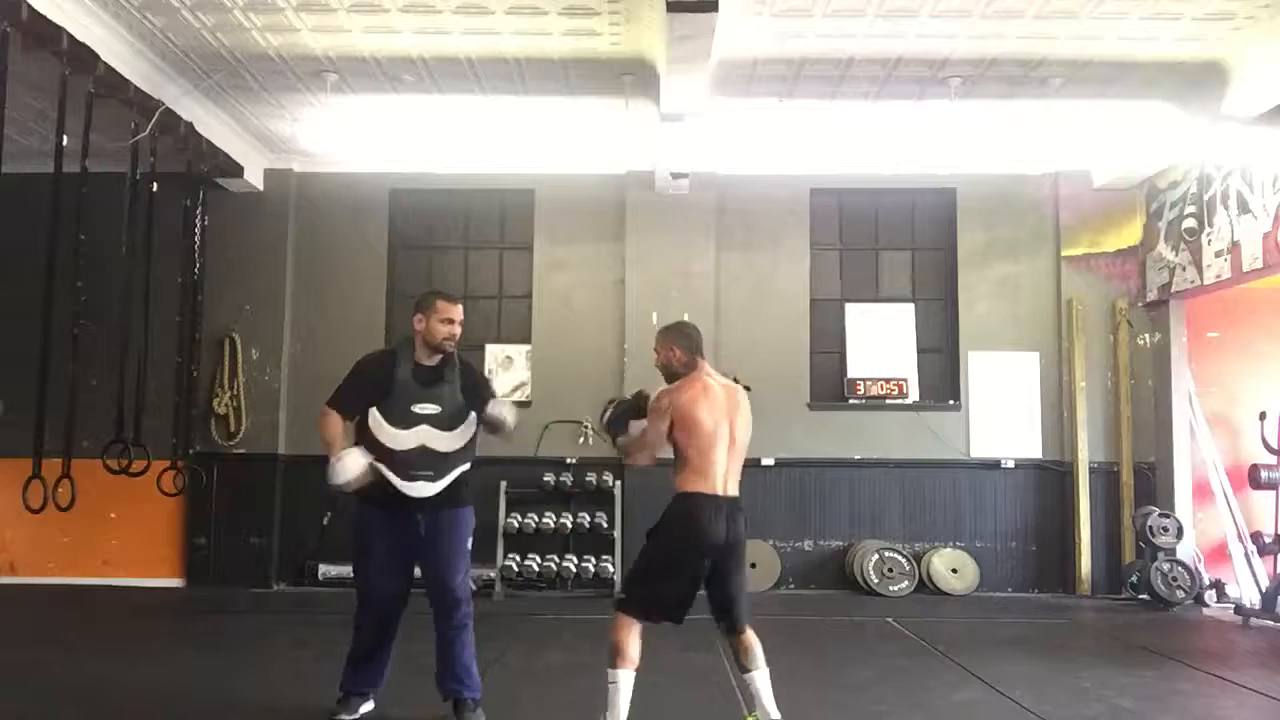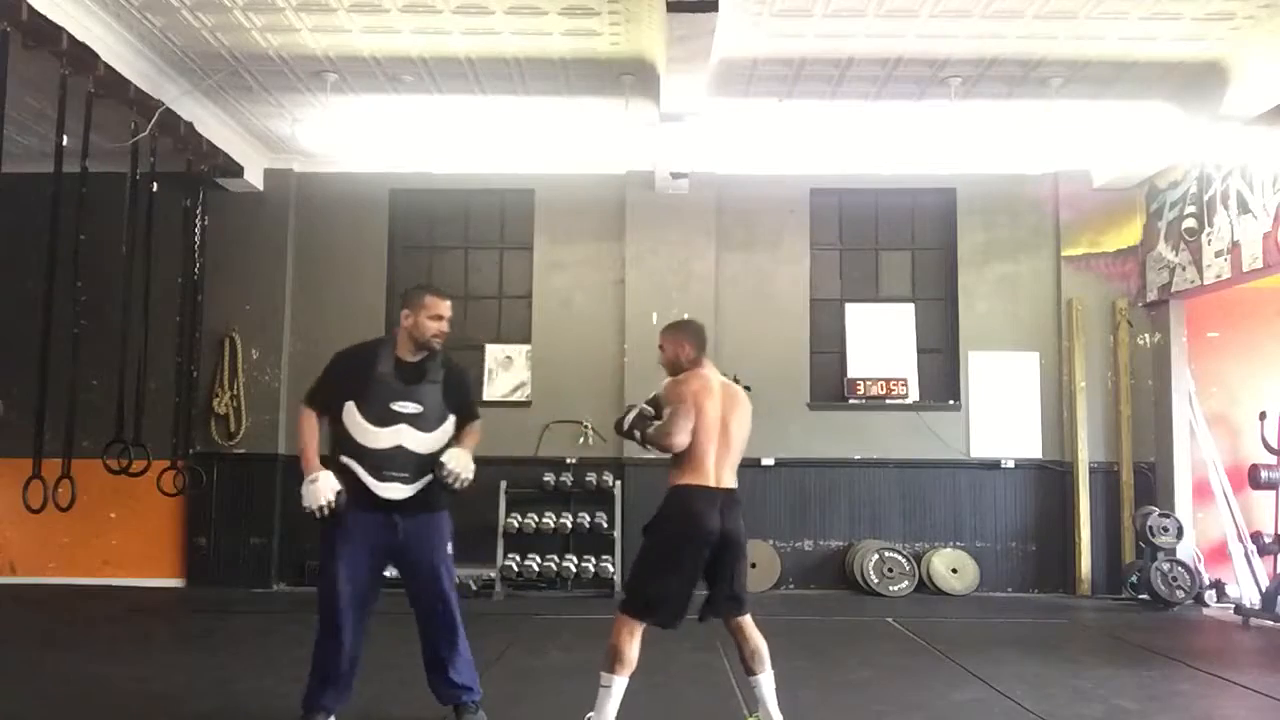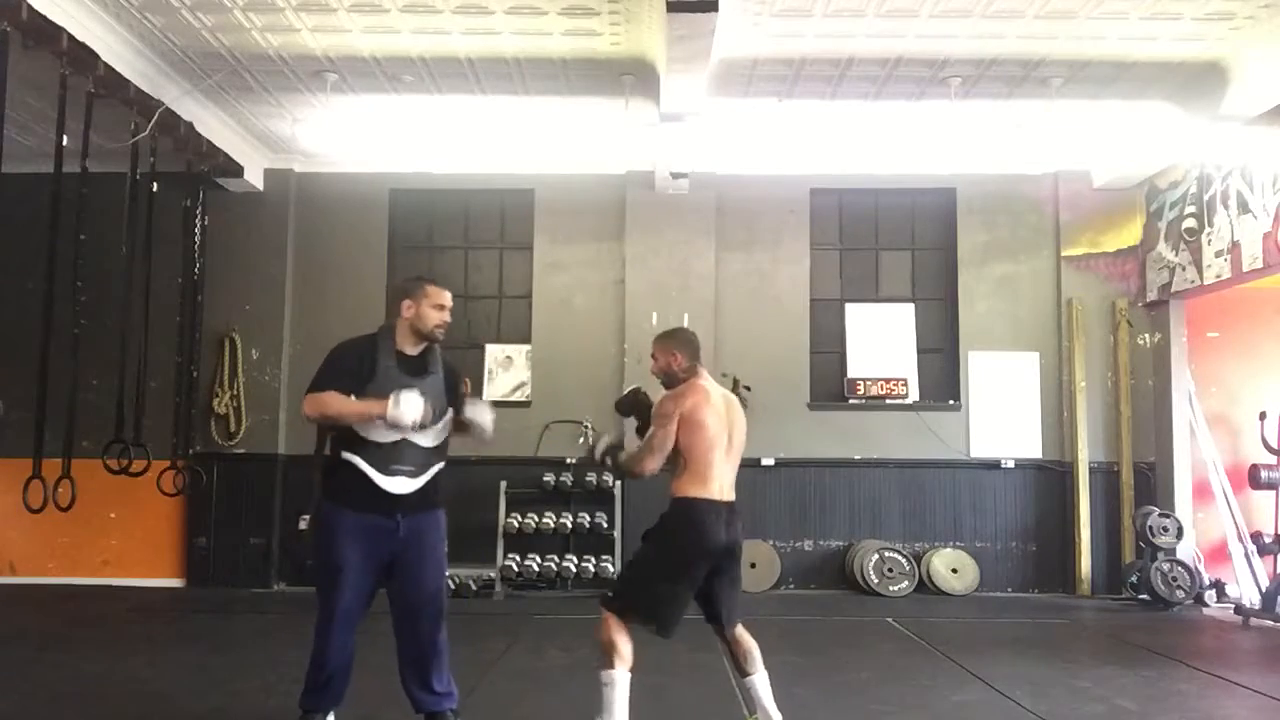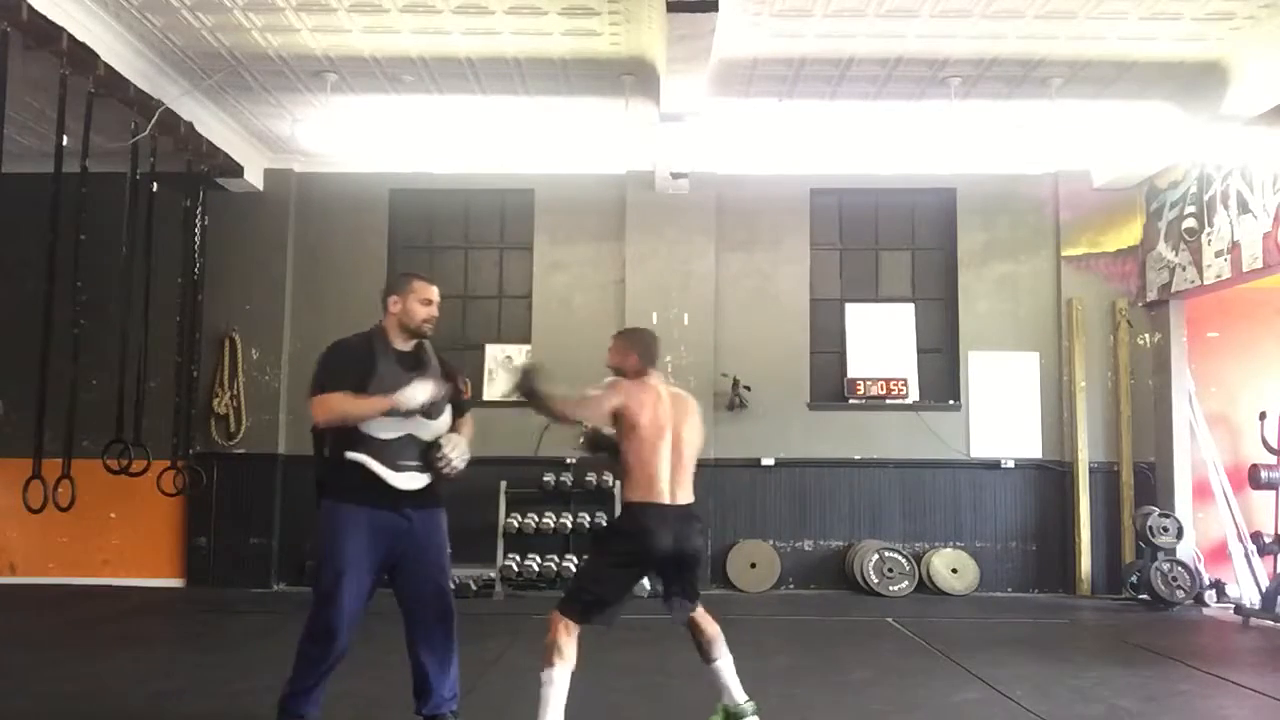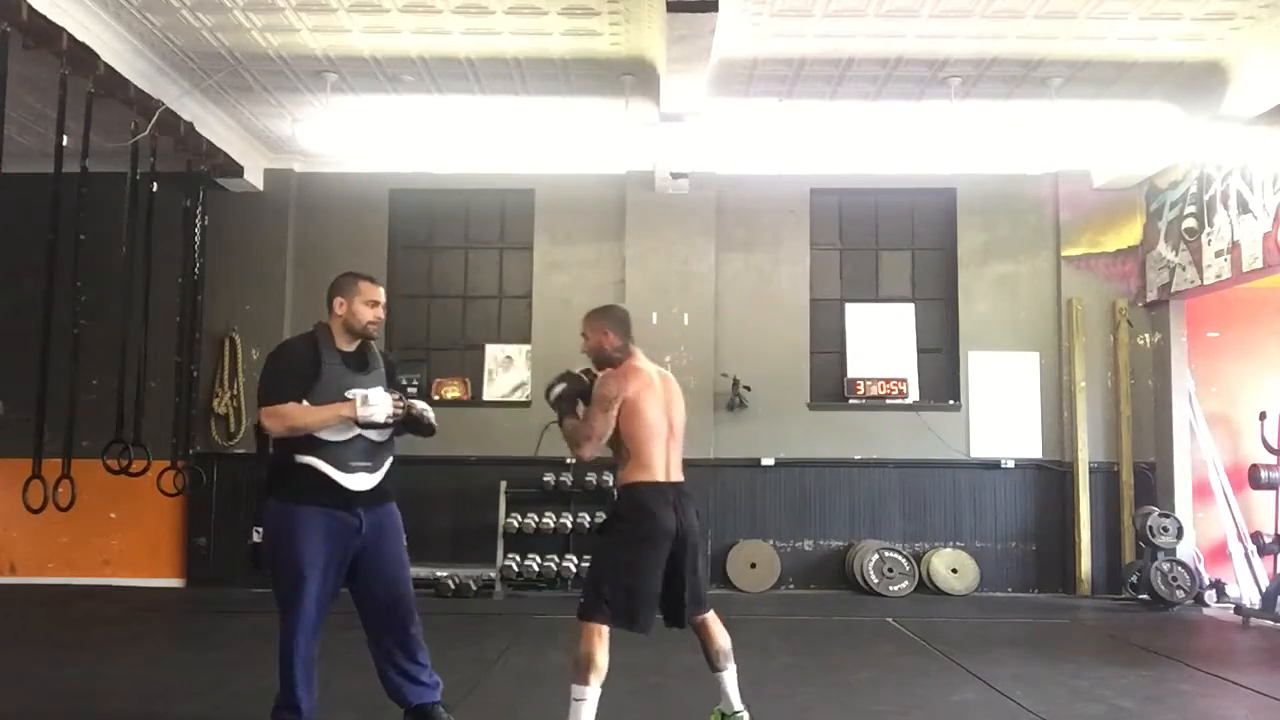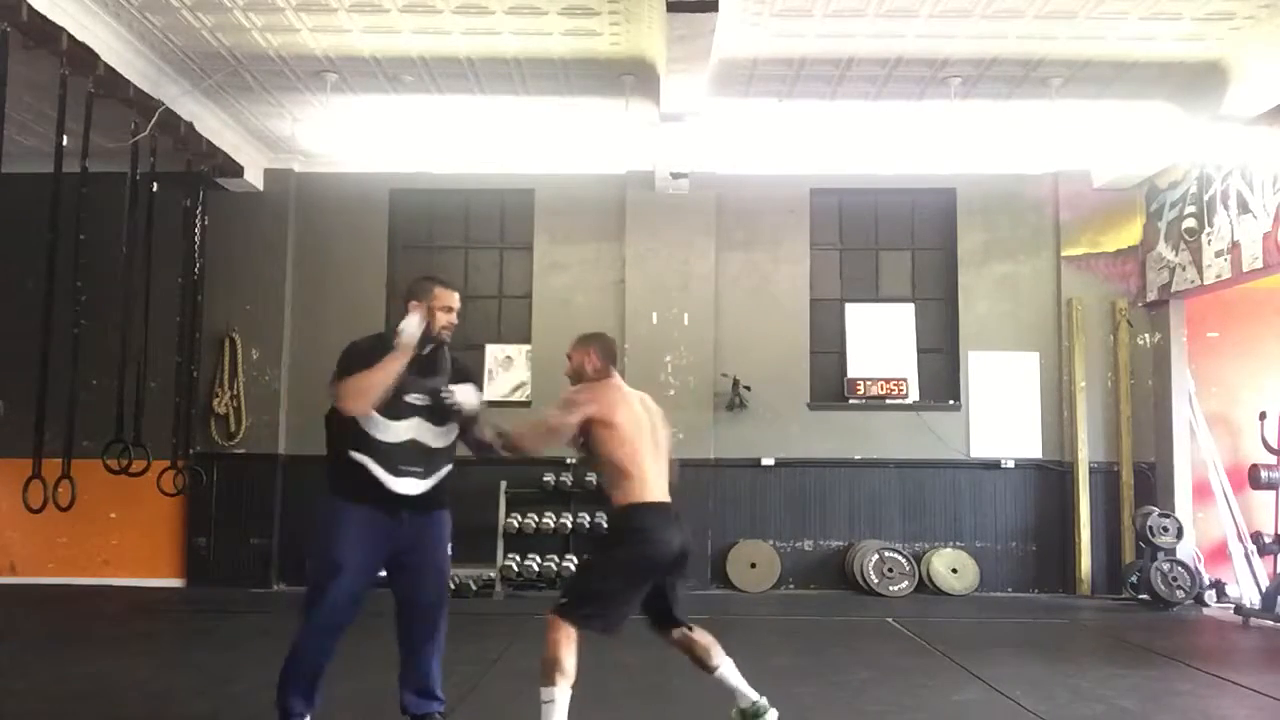
dt=0.7s
person 1, frame 1
left shoulder: (468, 375)
right shoulder: (377, 367)
left elbow: (489, 421)
right elbow: (332, 414)
left wrist: (501, 417)
right wrist: (341, 453)
left hip: (448, 509)
right hip: (383, 508)
left knee: (453, 601)
right knee: (378, 602)
person 1, frame 2
left shoulder: (451, 374)
right shoulder: (356, 362)
left elbow: (470, 424)
right elbow: (311, 412)
left wrist: (464, 453)
right wrist: (314, 472)
left hip: (425, 514)
right hip: (356, 511)
left knee: (441, 608)
right knee: (341, 608)
person 1, frame 3
left shoulder: (444, 370)
right shoulder: (356, 354)
left elbow: (450, 424)
right elbow: (314, 405)
left wrist: (474, 419)
right wrist: (386, 407)
left hip: (421, 514)
right hip: (354, 512)
left knee: (427, 611)
right knee: (340, 612)
person 1, frame 4
left shoulder: (439, 365)
right shoulder: (350, 353)
left elbow: (462, 420)
right elbow: (322, 411)
left wrist: (458, 445)
right wrist: (400, 400)
left hip: (423, 510)
right hip: (356, 507)
left knee: (434, 613)
right knee: (335, 614)
person 1, frame 5
left shoulder: (379, 362)
right shoulder: (295, 354)
right elbow: (274, 419)
left wrist: (414, 416)
right wrist: (353, 408)
left hip: (375, 507)
right hip: (308, 509)
left knee: (396, 609)
right knee: (302, 617)
person 1, frame 6
left shoulder: (452, 367)
right shoulder: (366, 351)
left elbow: (478, 442)
right elbow: (353, 403)
left wrist: (471, 411)
right wrist: (403, 349)
left hip: (426, 513)
right hip: (359, 508)
left knee: (427, 612)
right knee: (328, 611)
person 2, frame 1
left shoulder: (672, 395)
right shoulder: (738, 395)
left elbow: (638, 456)
left wrist: (619, 427)
right wrist: (651, 418)
left hip: (692, 514)
right hip: (731, 516)
left knee: (629, 616)
right knee: (736, 622)
person 2, frame 2
left shoulder: (680, 386)
right shoulder: (740, 396)
left elbow: (674, 440)
left wrist: (639, 428)
left hip: (687, 507)
right hip: (729, 510)
left knee: (631, 617)
right knee: (738, 616)
person 2, frame 3
left shoulder: (675, 399)
right shoulder: (732, 403)
left elbow: (647, 464)
left wrist: (611, 455)
right wrist: (652, 420)
left hip: (690, 520)
right hip: (728, 522)
left knee: (614, 616)
right knee: (730, 625)
person 2, frame 4
left shoulder: (620, 393)
right shoulder: (688, 404)
left elbow: (570, 411)
left wrist: (533, 389)
left hip: (639, 526)
right hip: (685, 526)
left knee: (564, 621)
right knee: (690, 610)
person 2, frame 5
left shoulder: (614, 380)
right shoulder: (669, 381)
left elbow: (585, 448)
left wrist: (565, 407)
left hip: (640, 509)
right hip: (680, 505)
left knee: (594, 623)
right knee: (701, 614)
person 2, frame 6
left shoulder: (589, 397)
right shoulder: (642, 403)
left elbow: (533, 441)
left wrist: (495, 436)
left hip: (641, 532)
right hip: (666, 532)
left knee: (562, 625)
right knee: (677, 631)
